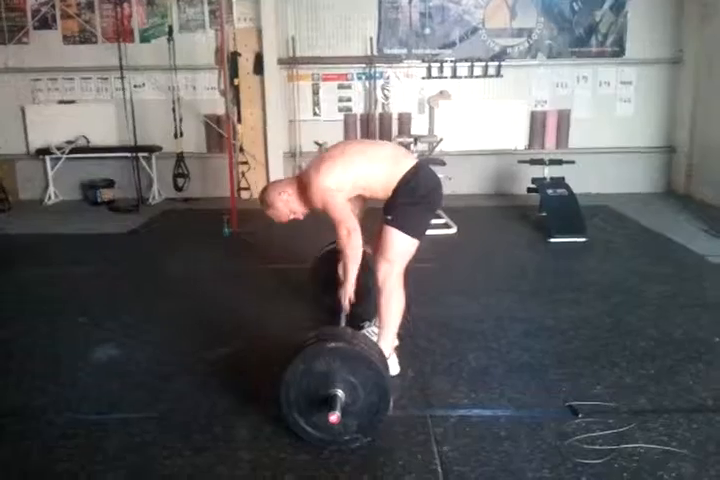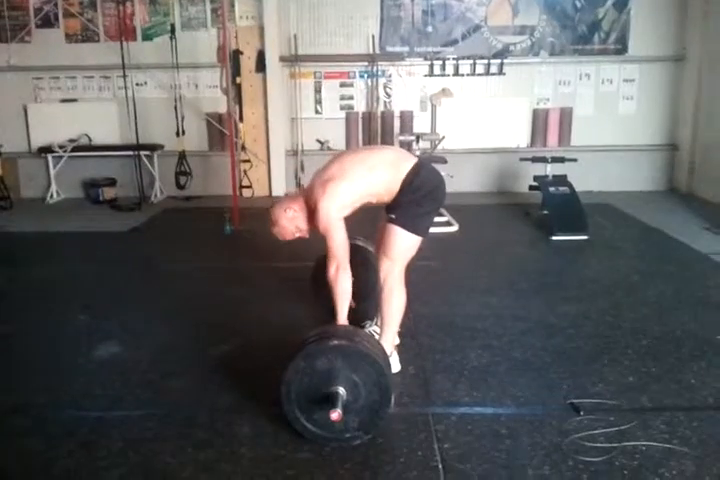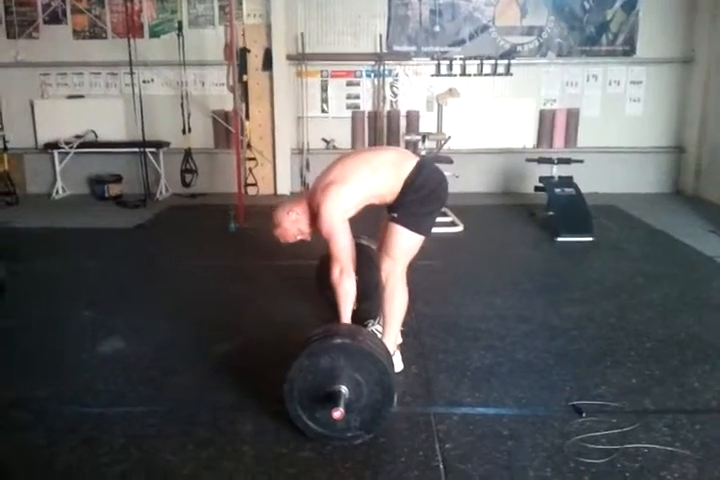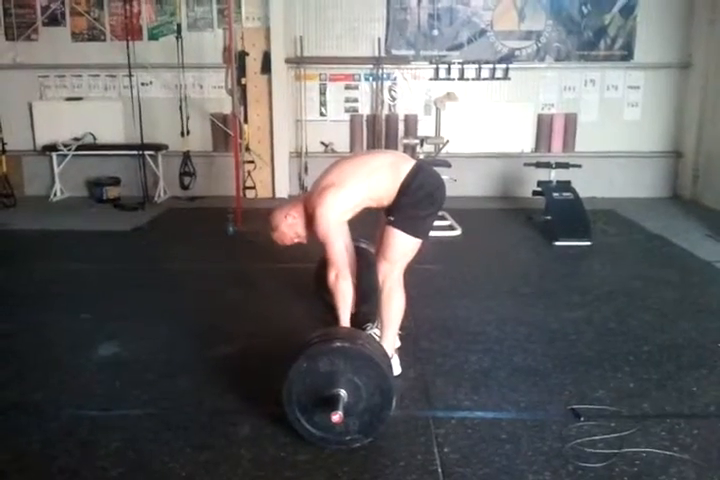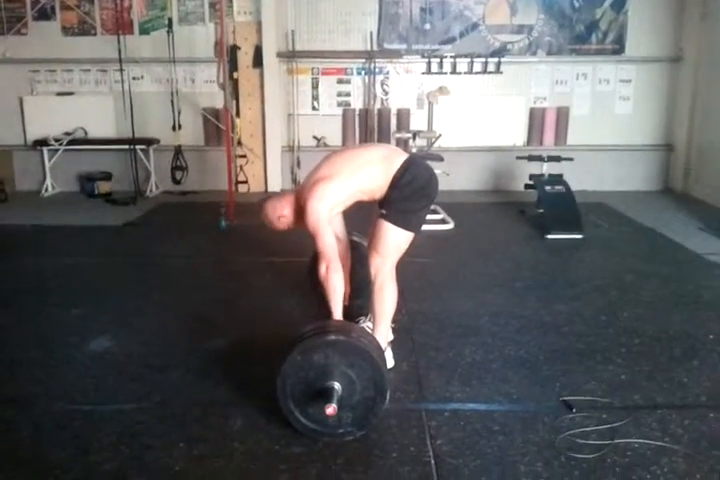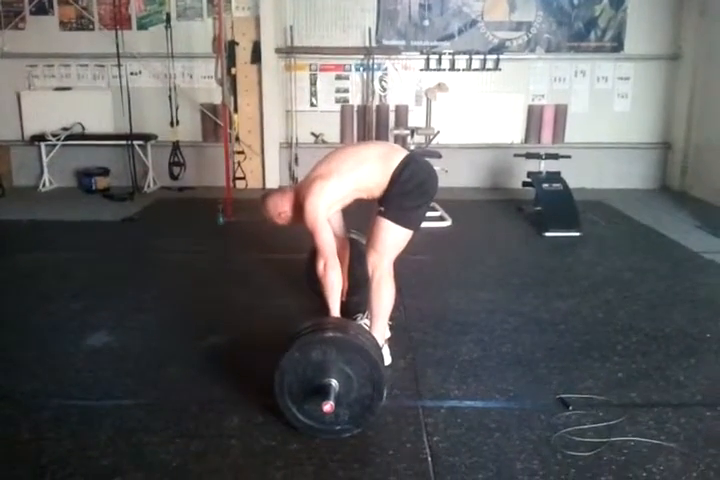
dt=0.4s
person 1, frame 1
left shoulder: (316, 186)
right shoulder: (315, 176)
left elbow: (351, 233)
right elbow: (354, 200)
left wrist: (348, 283)
right wrist: (347, 260)
left hip: (416, 188)
right hip: (411, 181)
left knee: (388, 272)
right knee: (382, 259)
left ankle: (385, 356)
right ankle: (384, 329)
person 1, frame 2
left shoulder: (323, 206)
right shoulder: (317, 192)
left elbow: (338, 267)
right elbow: (339, 240)
left wrist: (341, 321)
right wrist: (344, 290)
left hip: (420, 187)
right hip: (413, 178)
left knee: (389, 270)
right knee: (384, 259)
left ankle: (386, 353)
right ankle: (386, 328)
person 1, frame 3
left shoulder: (326, 210)
right shoulder: (320, 194)
left elbow: (342, 270)
right elbow: (346, 244)
left wrist: (344, 325)
right wrist: (350, 295)
left hip: (422, 186)
right hip: (416, 177)
left knee: (391, 269)
right knee: (385, 257)
left ankle: (388, 353)
right ankle: (388, 327)
person 1, frame 4
left shoulder: (322, 213)
right shoulder: (320, 198)
left elbow: (339, 274)
right elbow: (346, 247)
left wrist: (345, 328)
right wrist: (351, 297)
left hip: (419, 189)
right hip: (414, 179)
left knee: (388, 272)
right knee: (384, 262)
left ankle: (386, 356)
right ankle: (386, 330)
person 1, frame 5
left shoulder: (313, 206)
right shoulder: (315, 192)
left elbow: (330, 265)
right elbow: (340, 239)
left wrist: (337, 320)
right wrist: (346, 286)
left hip: (412, 182)
right hip: (408, 171)
left knee: (380, 265)
right knee: (377, 255)
left ankle: (379, 348)
right ankle: (379, 324)
person 1, frame 6
left shoulder: (311, 204)
right shoulder: (318, 190)
left elbow: (328, 263)
right elbow: (339, 237)
left wrist: (335, 318)
right wrist: (344, 281)
left hip: (411, 180)
right hip: (409, 168)
left knee: (377, 263)
right knee: (376, 255)
left ankle: (376, 346)
right ankle: (377, 321)
